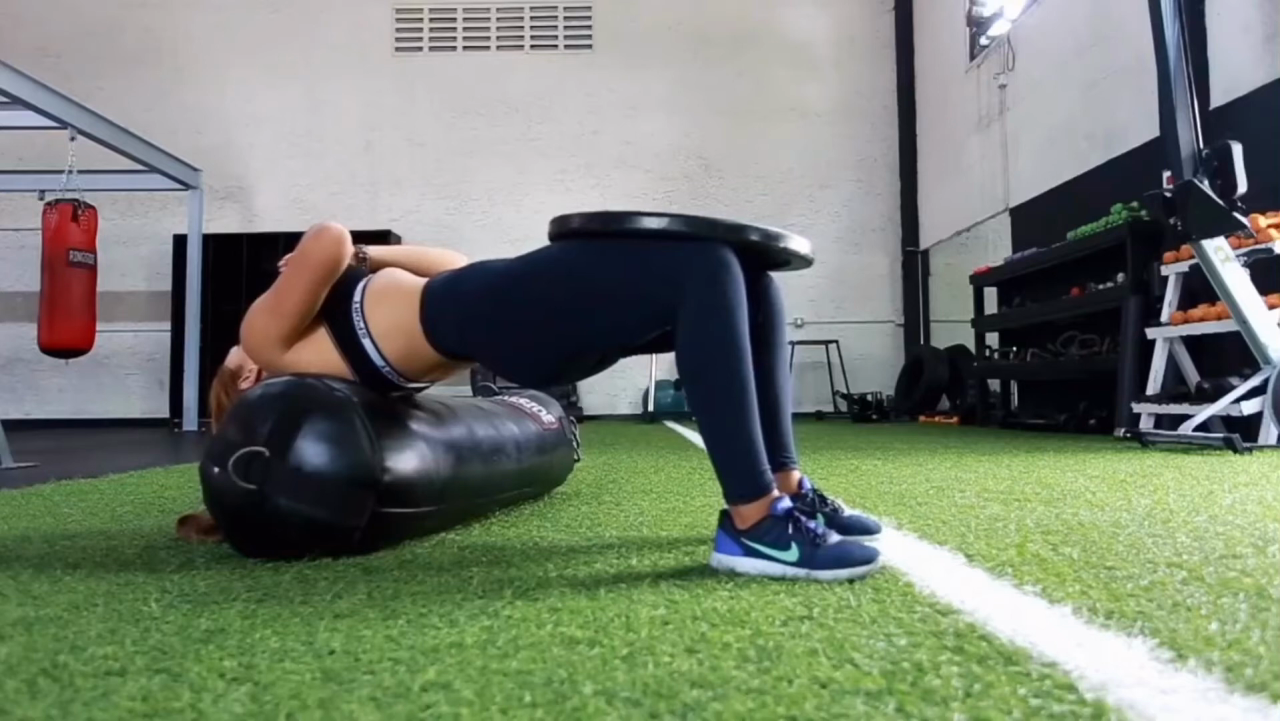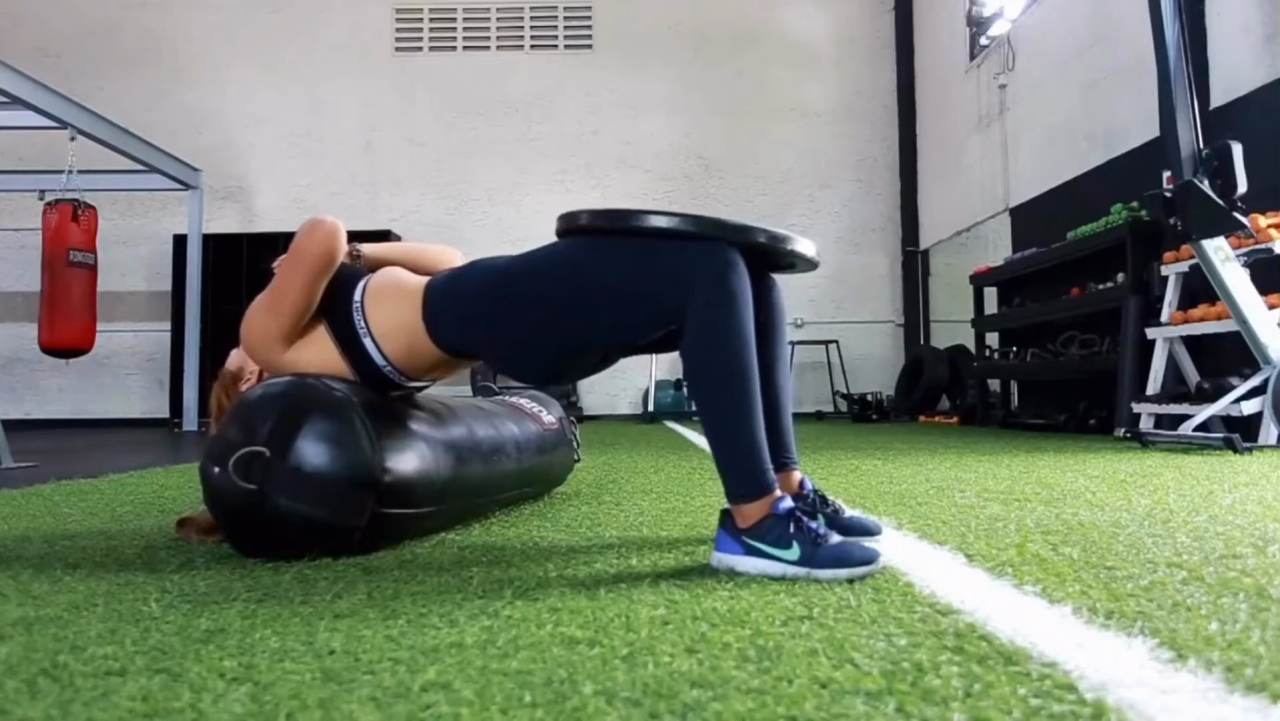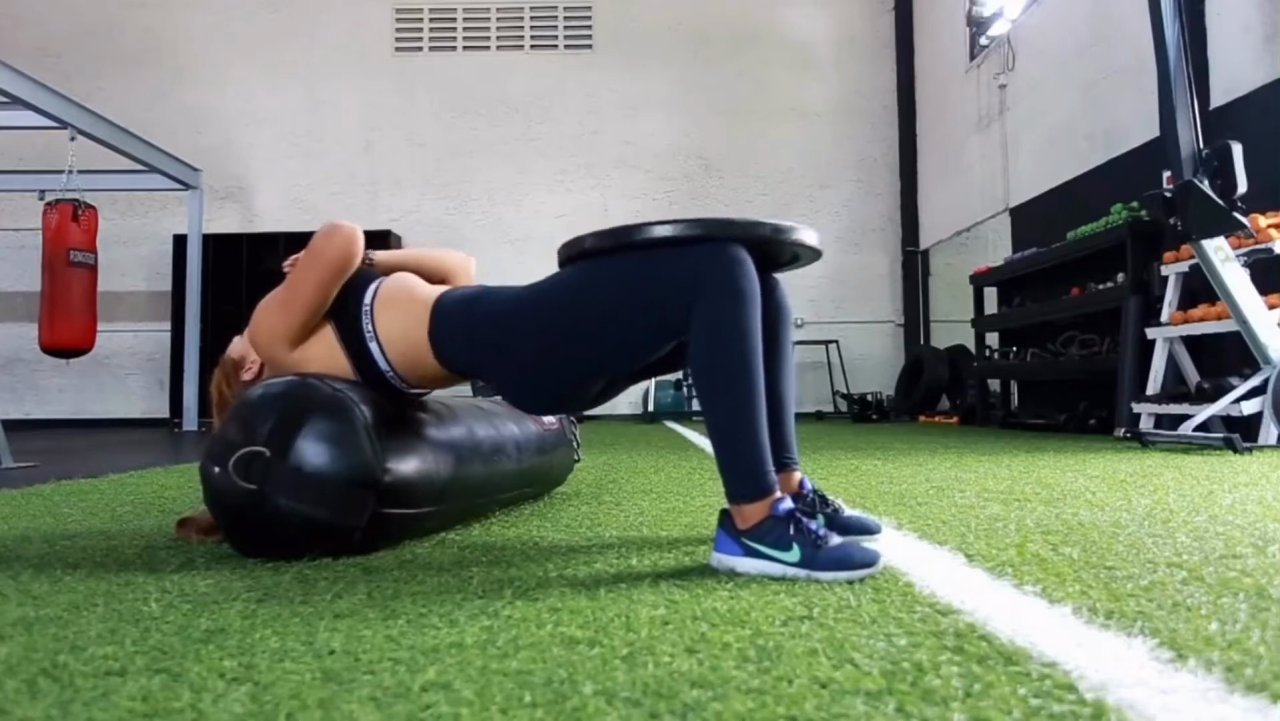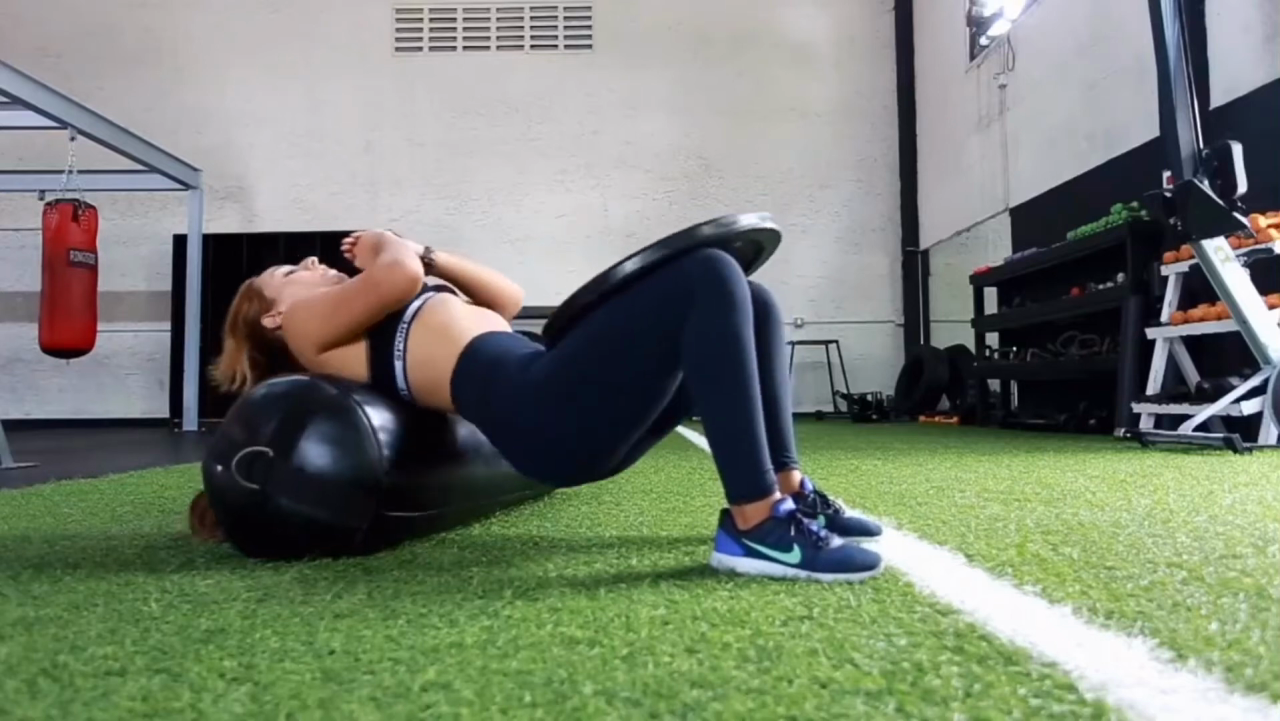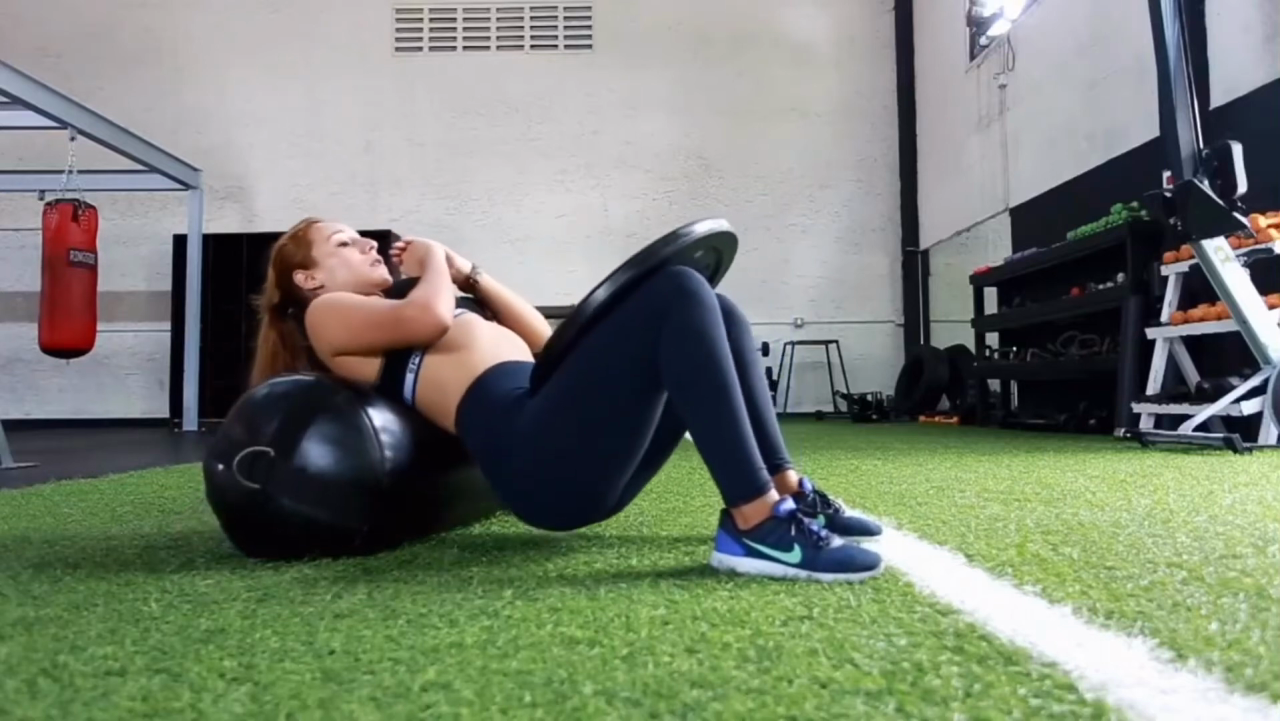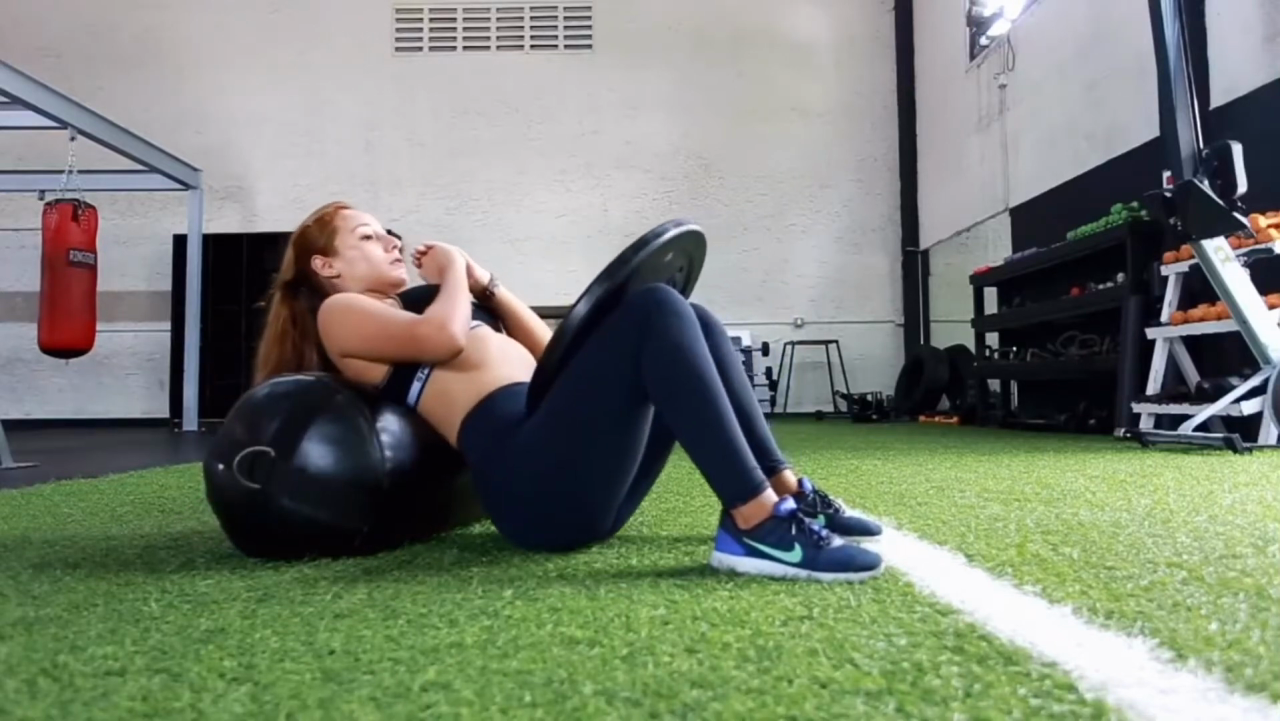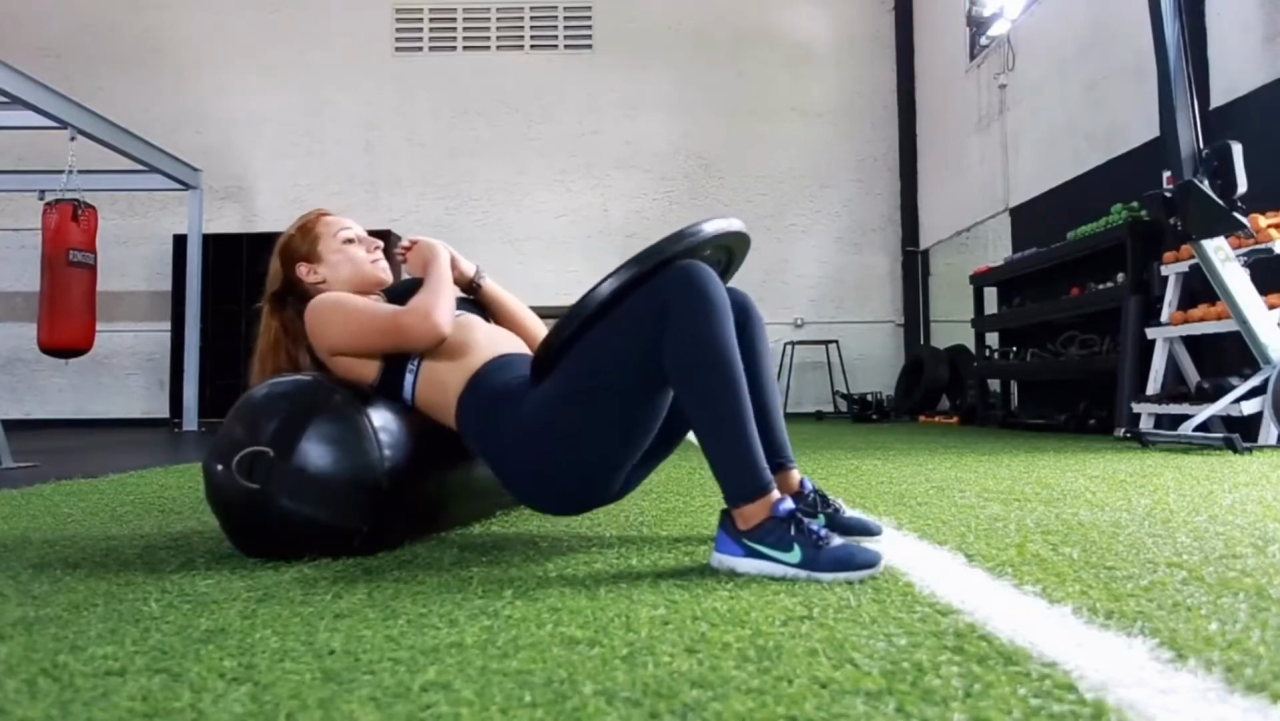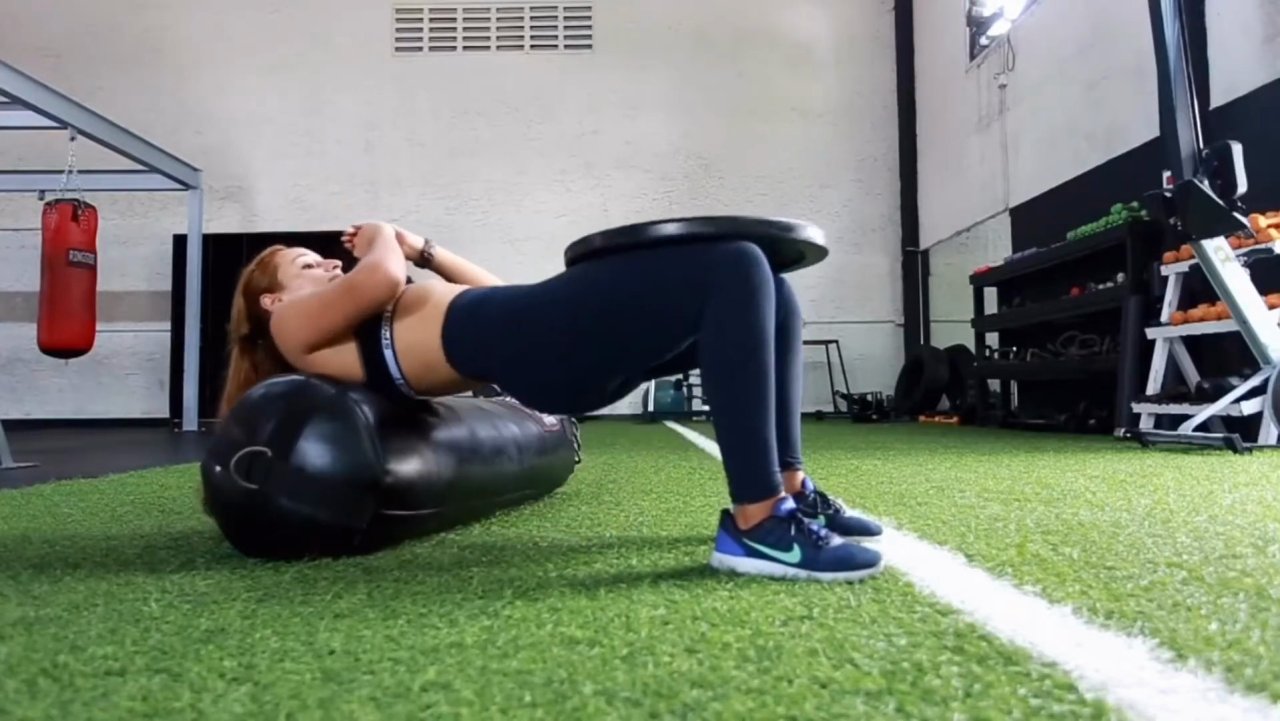
dt=0.3s
person 1, frame 1
right shoulder: (270, 336)
left elbow: (450, 263)
right elbow: (330, 240)
left wrist: (366, 259)
right wrist: (351, 257)
left hip: (533, 324)
right hip: (506, 316)
left knee: (746, 280)
right knee: (705, 269)
left ankle: (784, 489)
right ankle: (755, 525)
person 1, frame 2
left shoulder: (380, 349)
right shoulder: (269, 336)
left elbow: (447, 261)
right elbow: (322, 234)
left wrist: (359, 255)
right wrist: (344, 254)
left hip: (540, 323)
right hip: (508, 313)
left knee: (744, 281)
right knee: (713, 269)
left ankle: (785, 490)
right ankle: (755, 525)
person 1, frame 3
left shoulder: (379, 345)
right shoulder: (276, 335)
left elbow: (459, 270)
right elbow: (340, 239)
left wrist: (372, 263)
right wrist: (359, 259)
left hip: (539, 341)
right hip: (525, 339)
left knee: (752, 289)
right knee: (721, 271)
left ankle: (787, 490)
right ankle: (756, 525)
person 1, frame 4
left shoulder: (373, 319)
right shoulder: (307, 326)
left elbow: (506, 298)
right elbow: (398, 277)
left wrist: (425, 254)
right wrist: (392, 252)
left hip: (568, 404)
right hip: (544, 414)
left knee: (750, 303)
right knee: (710, 276)
left ankle: (788, 493)
right ankle: (756, 528)
person 1, frame 5
left shoulder: (399, 324)
right shoulder: (327, 316)
left elbow: (538, 337)
right elbow: (427, 316)
left wrist: (465, 273)
right wrist: (433, 263)
left hip: (584, 453)
right hip: (543, 453)
left knee: (715, 315)
right knee: (677, 294)
left ankle: (789, 492)
right ankle: (756, 526)
person 1, frame 6
left shoulder: (403, 318)
right shoulder: (340, 314)
left elbow: (544, 355)
right elbow: (442, 337)
left wrist: (483, 284)
right wrist: (451, 271)
left hip: (585, 479)
right hip: (540, 483)
left knee: (691, 323)
right knee: (654, 310)
left ankle: (788, 494)
right ankle: (757, 526)
person 1, frame 7
left shoulder: (398, 314)
right shoulder: (326, 313)
left elbow: (535, 342)
right elbow: (428, 327)
left wrist: (468, 275)
right wrist: (437, 265)
left hip: (583, 441)
right hip: (539, 440)
left knee: (731, 308)
right knee: (688, 288)
left ankle: (790, 493)
right ankle: (757, 526)
person 1, frame 8
left shoulder: (376, 331)
right shoulder: (298, 328)
left elbow: (493, 290)
right elbow: (381, 281)
left wrist: (421, 249)
right wrist: (383, 244)
left hip: (547, 332)
right hip: (536, 342)
left knee: (767, 292)
right knee: (733, 269)
left ankle: (791, 491)
right ankle: (757, 525)
